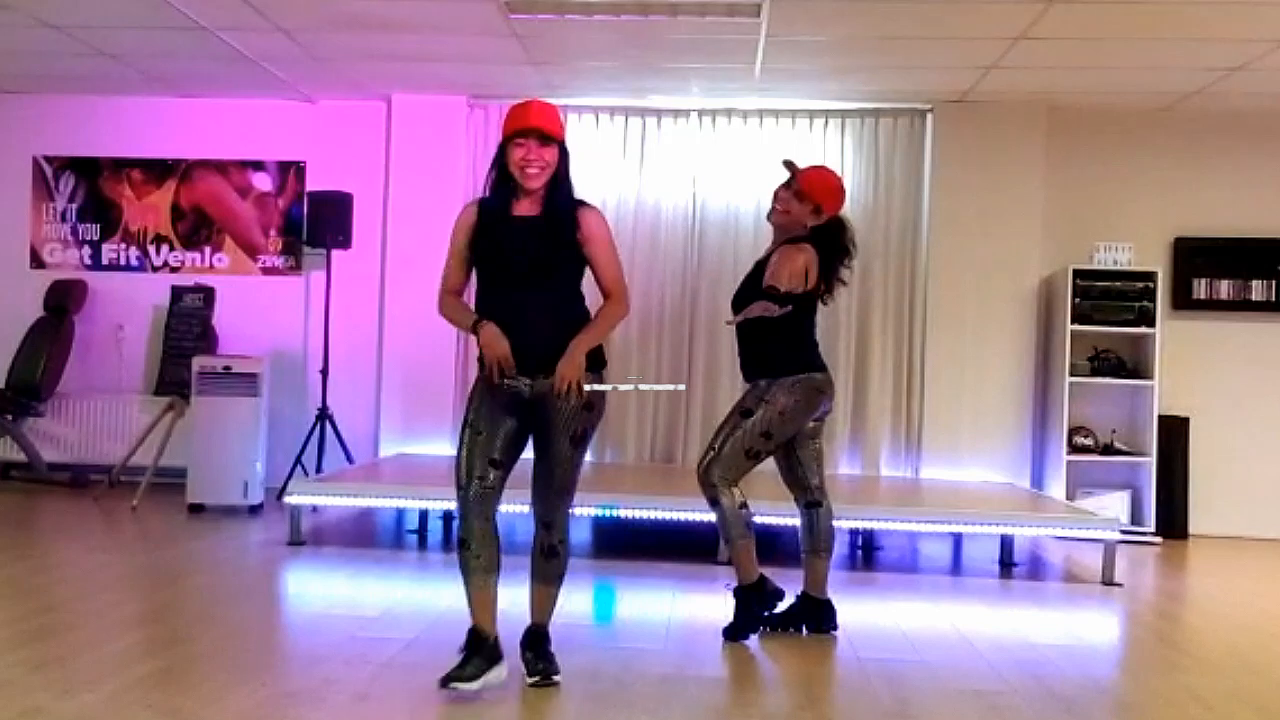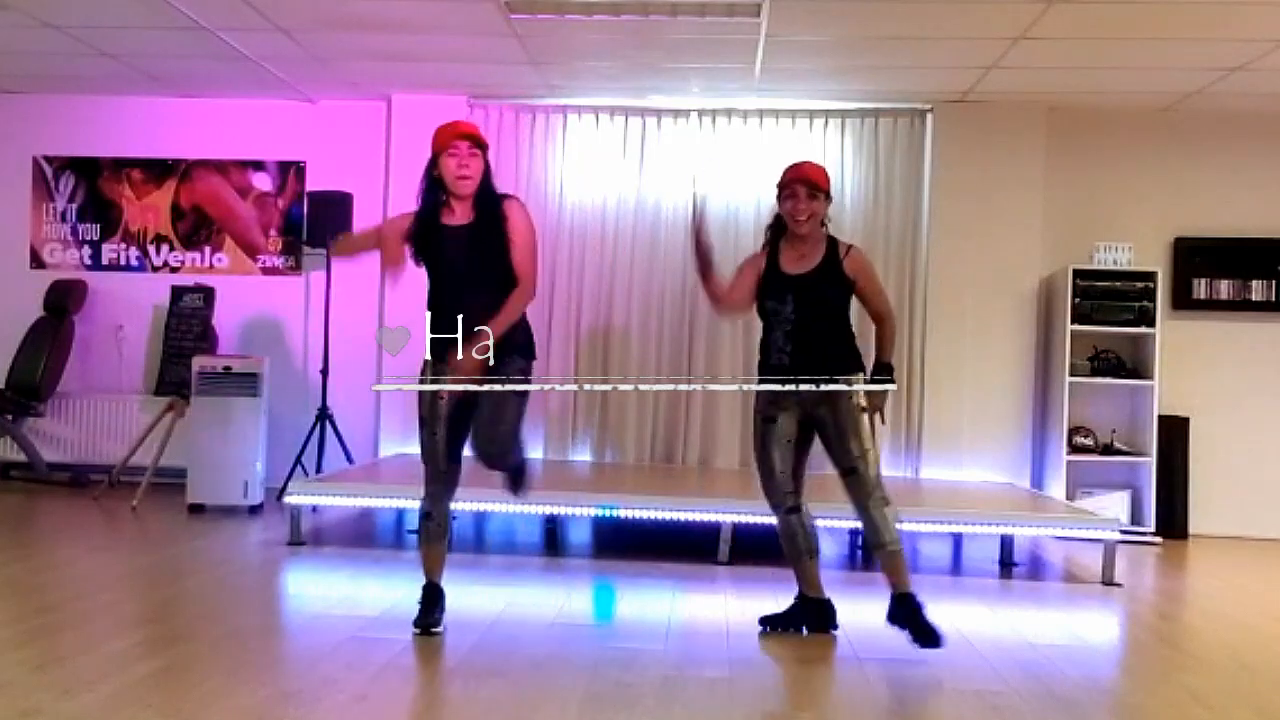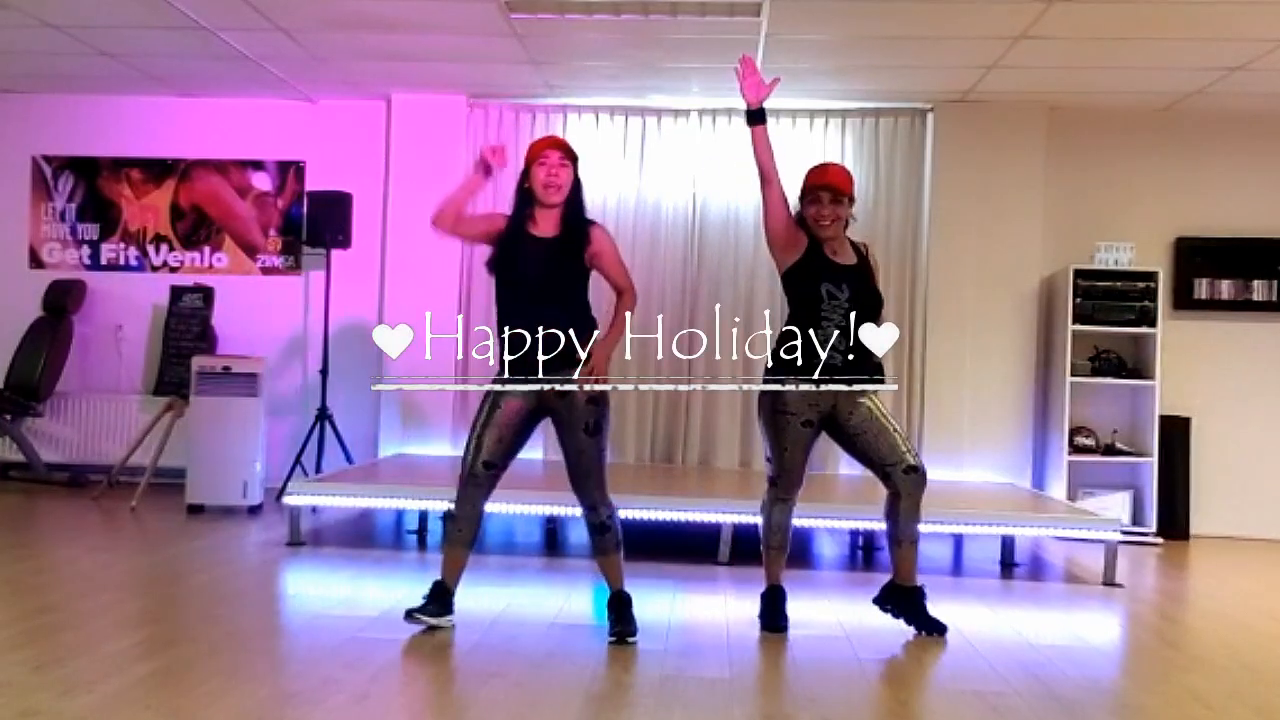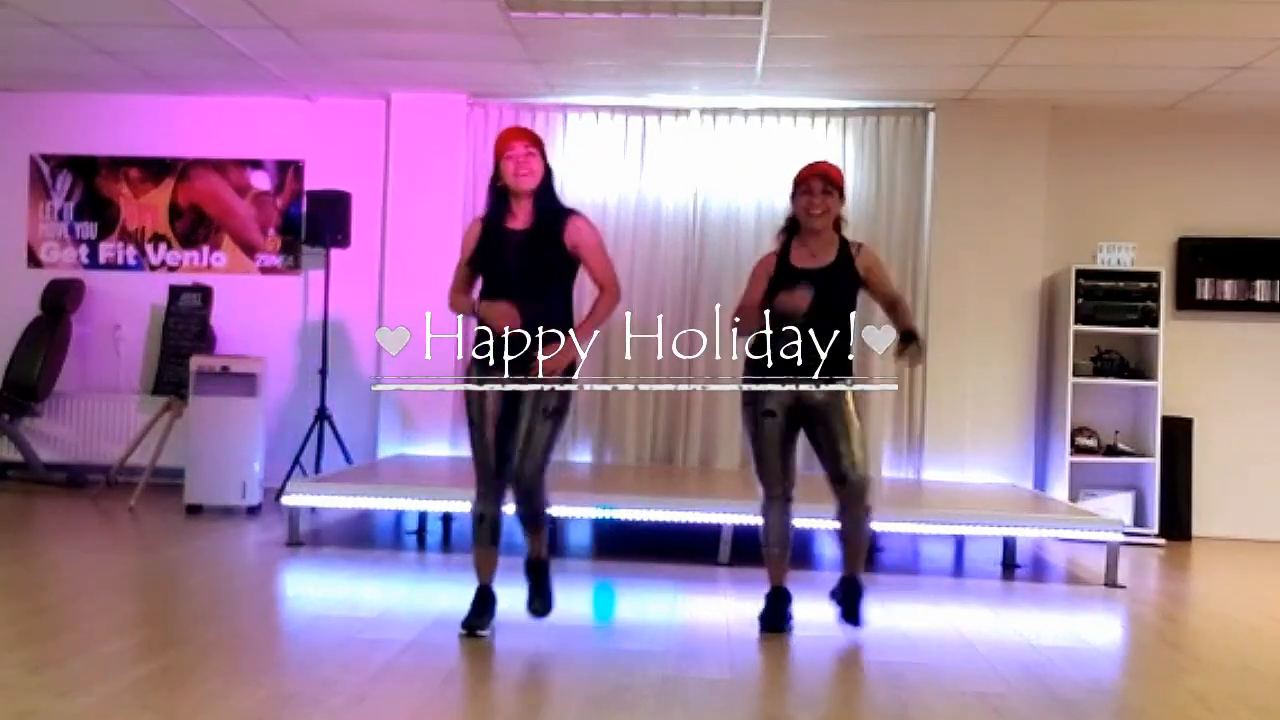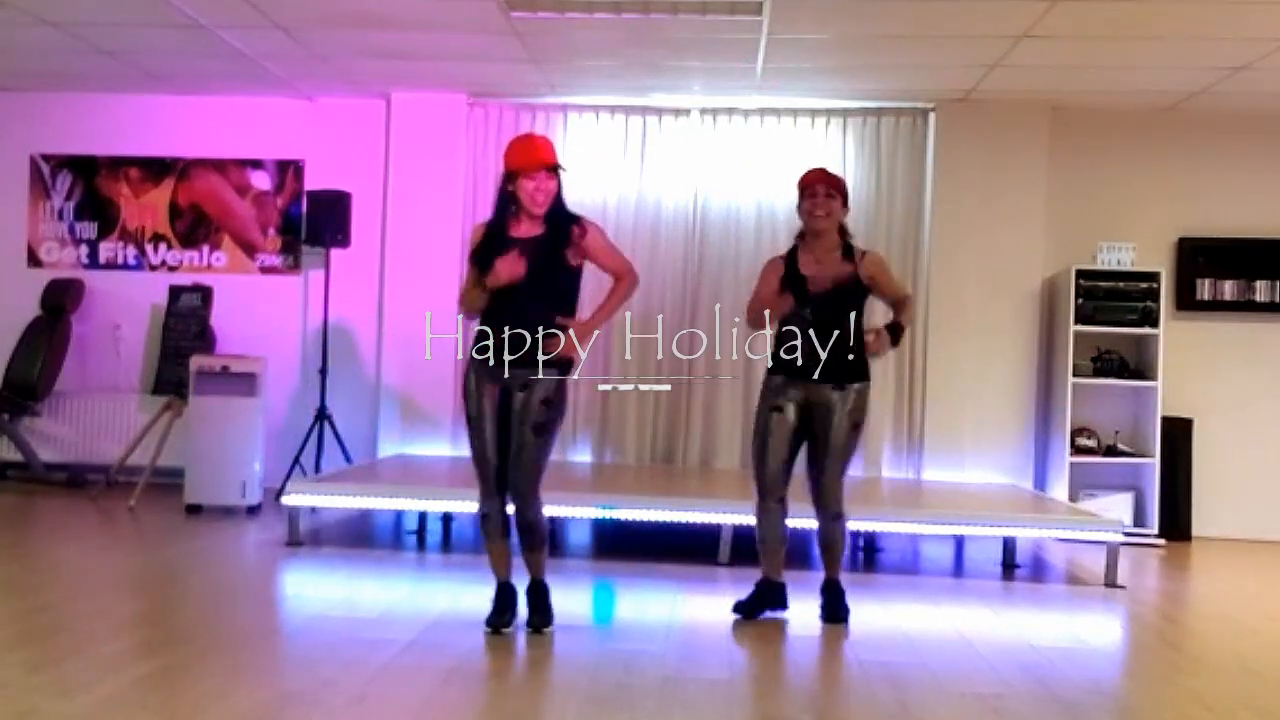
dt=1s
person 1, frame 1
left shoulder: (581, 218)
right shoulder: (477, 216)
left elbow: (617, 299)
right elbow: (448, 296)
left wrist: (580, 349)
right wrist: (480, 326)
left hip: (568, 379)
right hip: (500, 378)
left knee: (552, 511)
right knee: (474, 497)
left ankle: (538, 639)
right ankle: (484, 644)
person 1, frame 2
left shoulder: (508, 211)
right shoulder: (416, 223)
left elbow: (526, 284)
right elbow: (341, 247)
left wrist: (483, 343)
right wrist: (384, 241)
left hip: (505, 355)
right hip: (443, 361)
left knee: (496, 447)
right knee: (438, 482)
left ankle: (508, 458)
right ankle: (432, 593)
person 1, frame 3
left shoulder: (590, 234)
right shoulder: (505, 228)
left elbow: (627, 293)
right elbow: (444, 221)
left wrist: (604, 347)
right wrist: (483, 170)
left hip: (575, 379)
right hip: (516, 378)
left knee: (592, 495)
right knee: (472, 482)
left ankle: (619, 601)
right ankle: (442, 596)
person 1, frame 4
left shoulder: (571, 226)
right shoulder: (482, 229)
left elbow: (610, 291)
right elbow: (457, 295)
left wrist: (571, 345)
right wrist: (483, 309)
left hip: (549, 369)
right hip: (490, 369)
left knee: (525, 475)
right knee: (489, 483)
left ankle: (538, 562)
right ankle: (484, 594)
person 1, frame 5
left shoulder: (577, 232)
right shoulder: (487, 233)
left elbow: (627, 278)
right elbow: (467, 305)
left wrist: (588, 328)
right wrist: (491, 280)
left hip: (543, 372)
right hip: (486, 369)
left knee: (522, 486)
right knee: (490, 485)
left ankle: (537, 585)
right ankle: (503, 589)
person 2, frame 1
left shoulder: (793, 254)
right shoulder: (791, 252)
left elbow: (776, 294)
left wrist: (768, 303)
left hip: (785, 386)
right hip: (805, 385)
left knee: (716, 474)
right knee: (810, 492)
left ankle: (753, 589)
right ankle: (815, 603)
person 2, frame 2
left shoulder: (847, 258)
right shoulder: (762, 262)
left elbow: (884, 317)
right elbow: (726, 303)
left wrist: (882, 374)
right wrist: (703, 257)
left hip: (837, 387)
right hip: (779, 391)
left knee: (866, 486)
right knee: (781, 497)
left ankle: (903, 601)
right ankle: (812, 602)
person 2, frame 3
left shoulder: (864, 256)
right shoulder: (793, 247)
right elbow: (769, 180)
left wrist: (871, 372)
right wrist: (755, 112)
left hip: (852, 391)
right hip: (794, 387)
left knee: (909, 475)
right knee: (784, 488)
left ankle: (903, 590)
right ankle: (773, 593)
person 2, frame 4
left shoulder: (858, 257)
right shoulder: (772, 263)
left elbow: (892, 300)
right elbow: (742, 324)
left wrist: (908, 335)
right wrist: (779, 307)
left hip: (829, 387)
right hip: (770, 385)
left knee: (852, 481)
right knee: (776, 492)
left ankle: (851, 582)
right ankle: (777, 595)
person 2, frame 5
left shoulder: (864, 263)
right shoulder: (779, 267)
left elbow: (904, 302)
right elbow: (756, 318)
left wrist: (892, 334)
right wrist: (808, 287)
left hip: (842, 389)
right hip: (784, 384)
left knee: (827, 493)
right knee: (769, 482)
left ankle: (832, 586)
right ankle: (770, 585)
